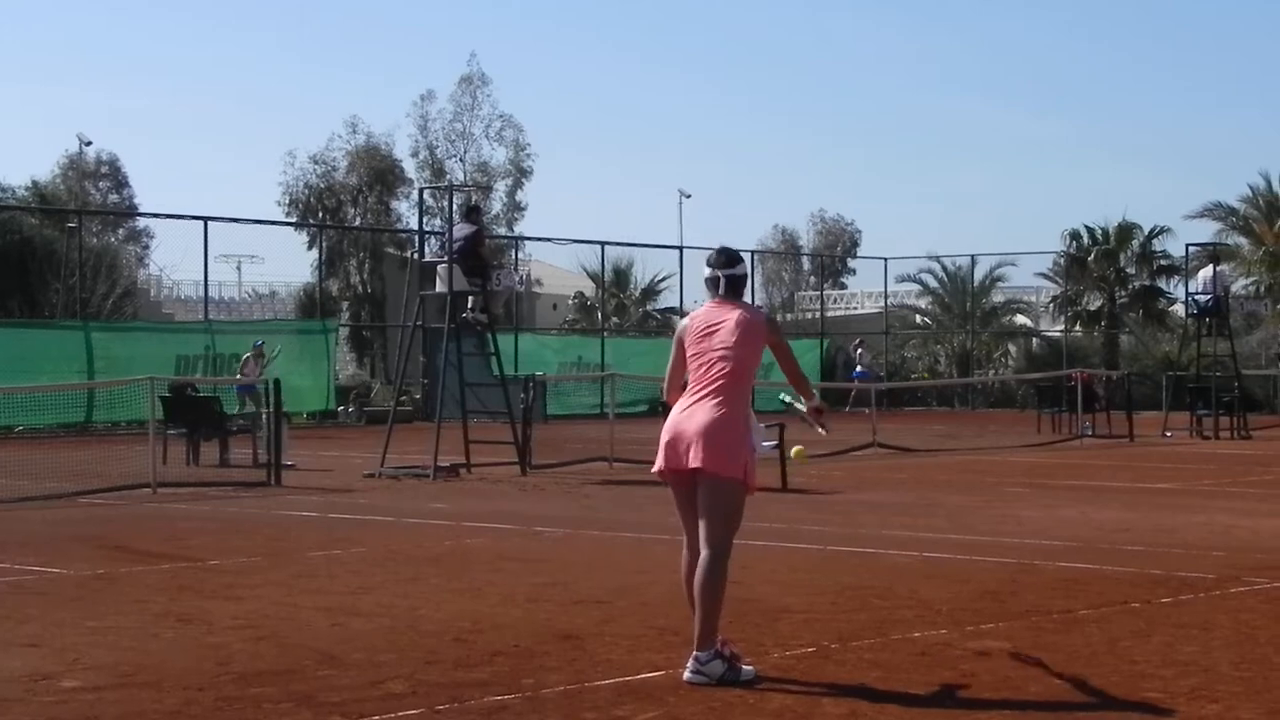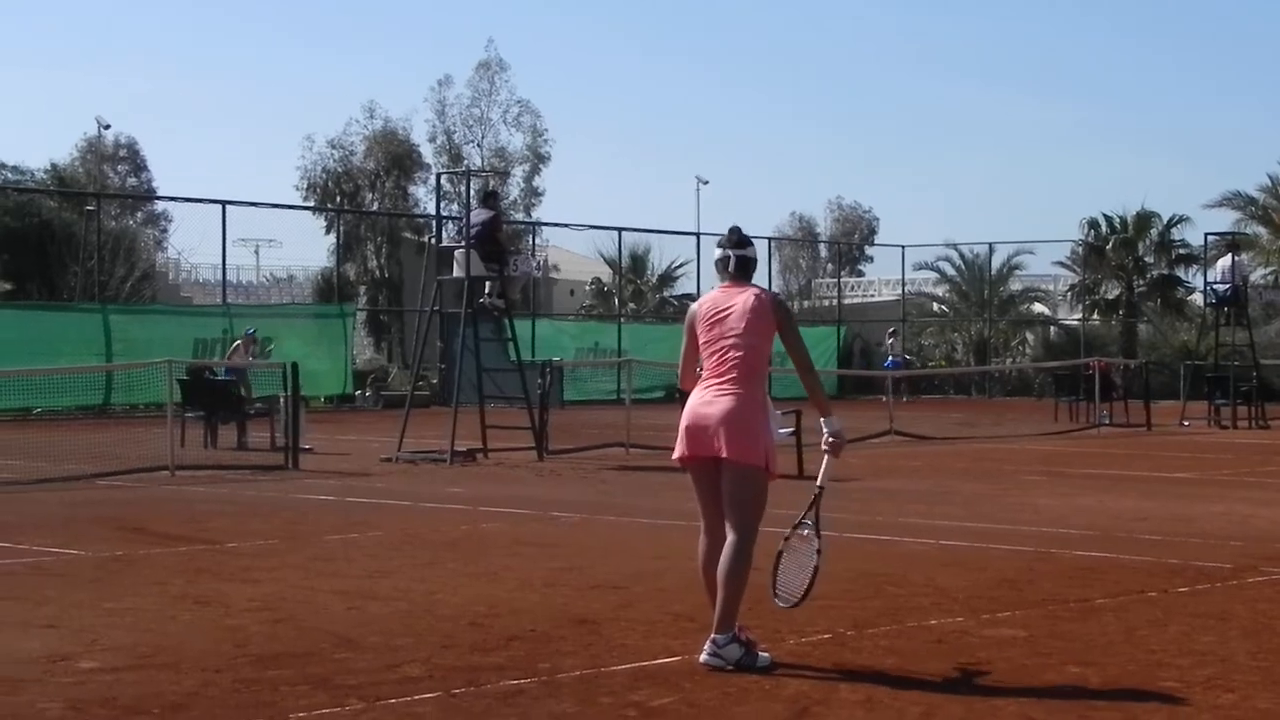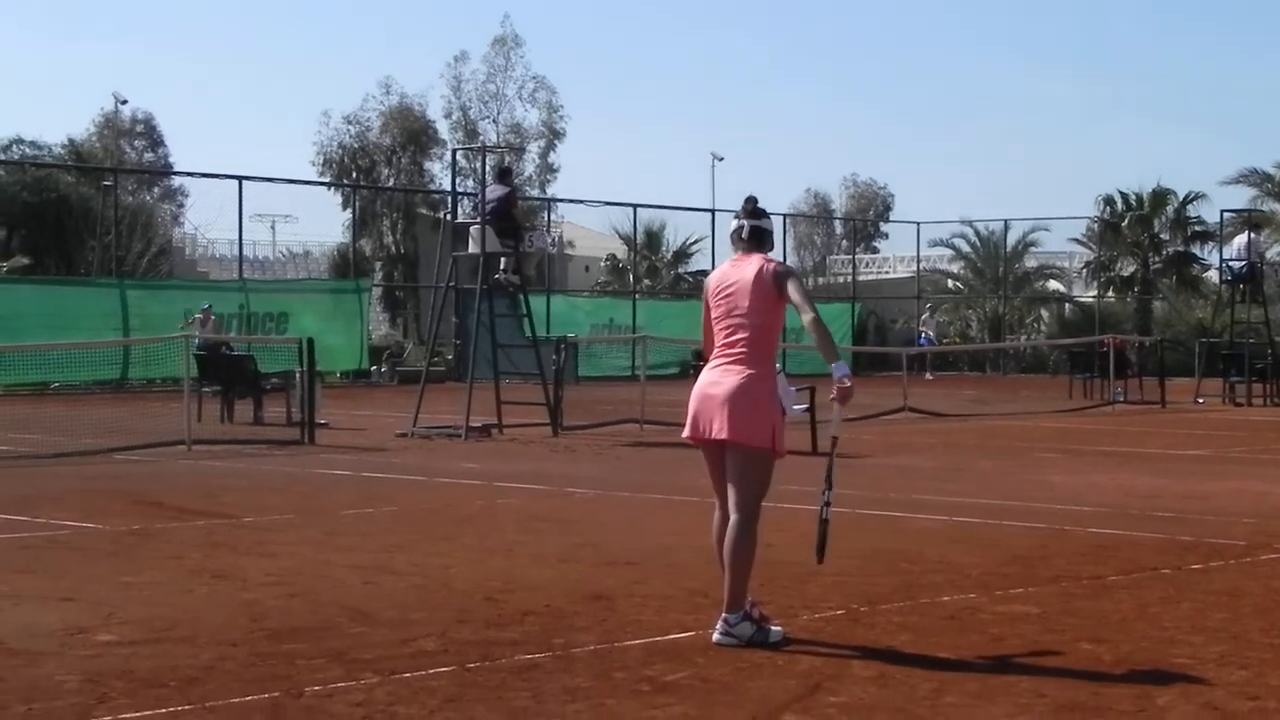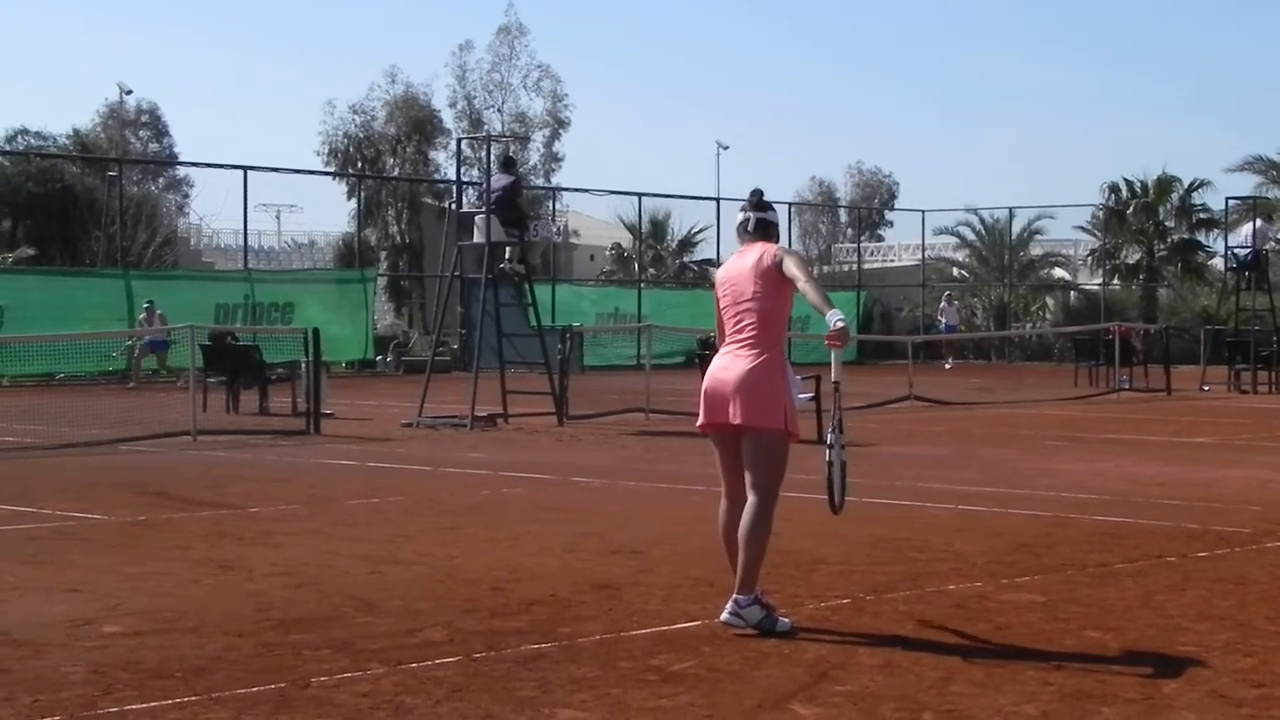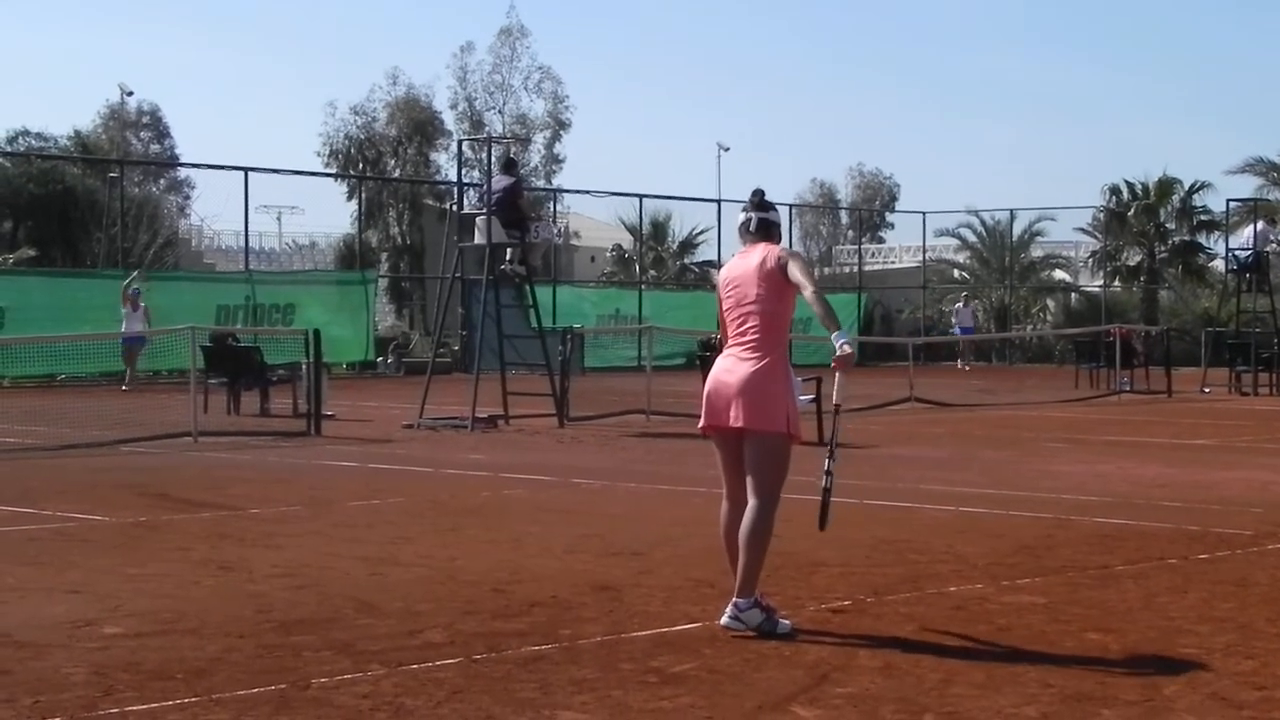
dt=0.5s
person 1, frame 1
left shoulder: (689, 323)
right shoulder: (759, 320)
right elbow: (794, 371)
right wrist: (812, 402)
left hip: (678, 428)
right hip: (722, 432)
left knee: (695, 544)
right knee: (715, 548)
left ankle: (708, 645)
right ankle: (704, 658)
person 1, frame 2
left shoulder: (698, 308)
right shoulder: (770, 304)
right elbow: (804, 367)
right wrist: (829, 422)
left hip: (697, 416)
right hip: (741, 419)
left knee: (714, 529)
right knee: (741, 533)
left ankle: (725, 630)
right ankle: (721, 641)
person 1, frame 3
left shoulder: (714, 279)
right shoulder: (777, 272)
right elbow: (810, 317)
right wrist: (839, 369)
left hip: (708, 391)
right hip: (749, 395)
left knee: (727, 507)
right knee: (744, 511)
left ankle: (738, 606)
right ankle: (732, 620)
person 1, frame 4
left shoulder: (723, 271)
right shoulder: (778, 255)
right elbow: (804, 281)
right wrist: (835, 317)
left hip: (719, 378)
right hip: (759, 380)
left knee: (734, 493)
right knee: (761, 495)
left ankle: (745, 594)
right ankle: (743, 601)
person 1, frame 5
left shoulder: (726, 271)
right shoulder: (783, 257)
right elbow: (811, 291)
right wrist: (841, 338)
left hip: (721, 380)
right hip: (763, 383)
left knee: (735, 496)
right knee: (762, 498)
left ankle: (744, 598)
right ankle: (743, 604)
